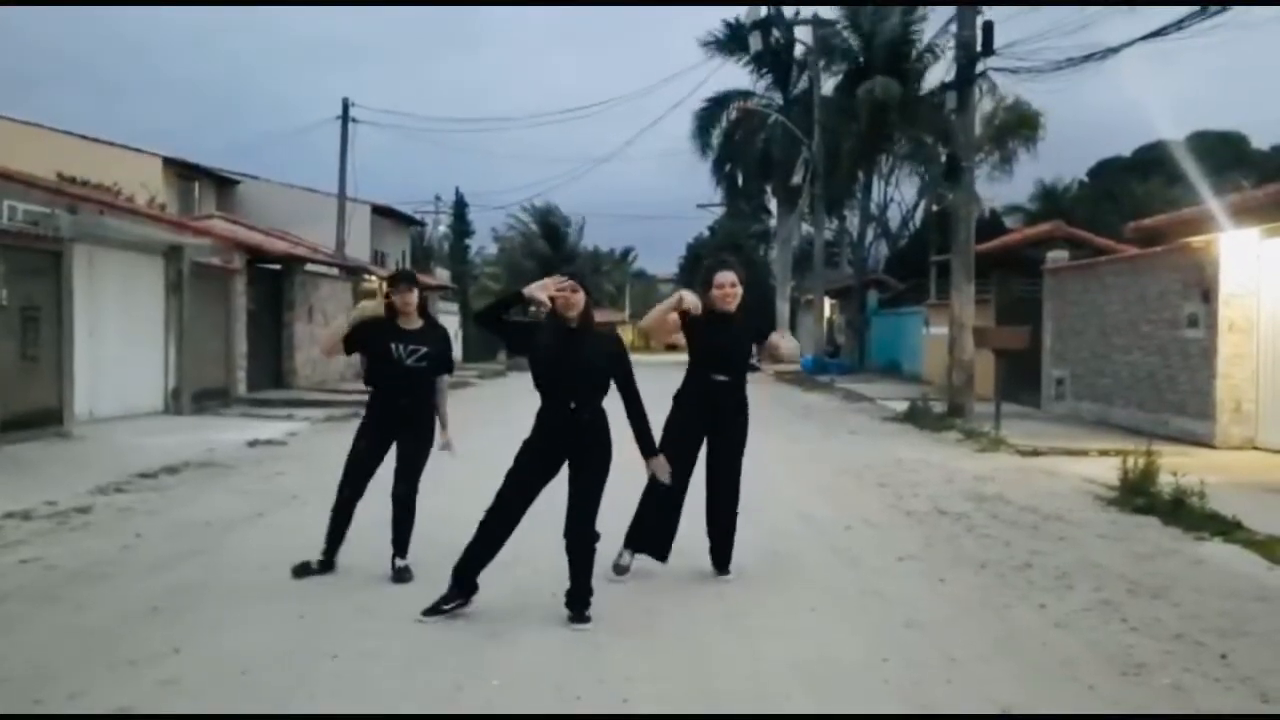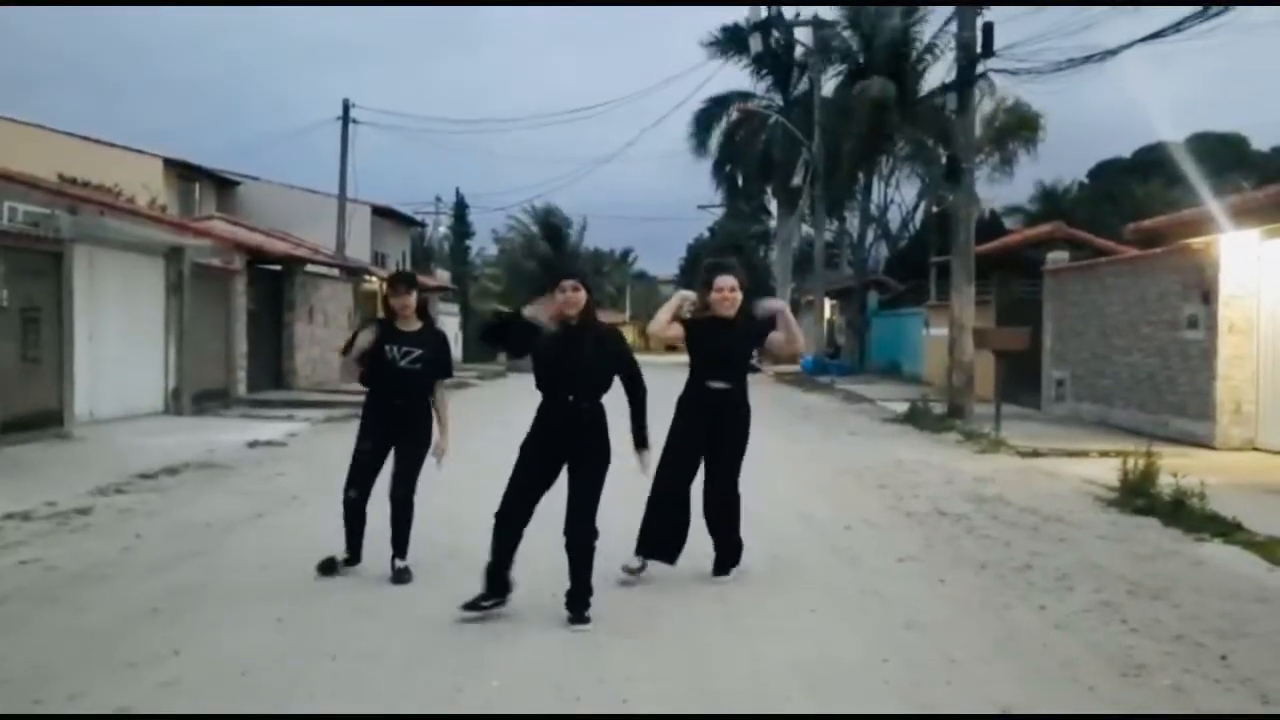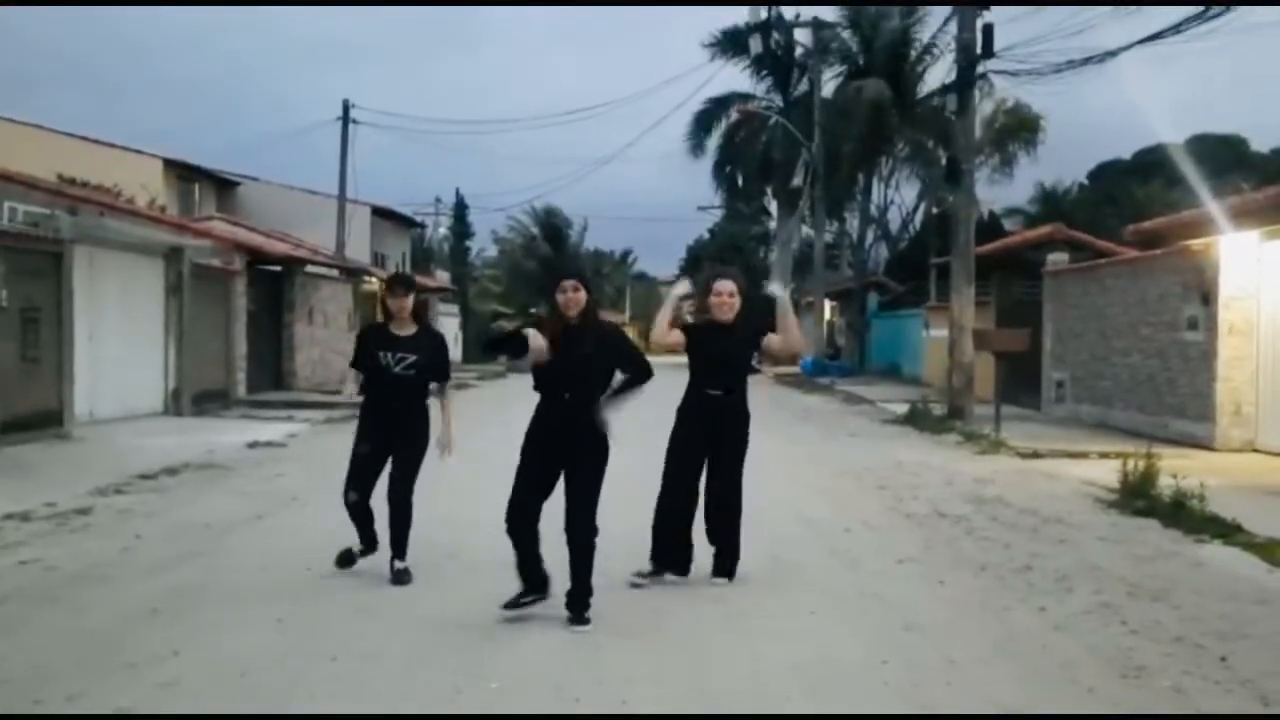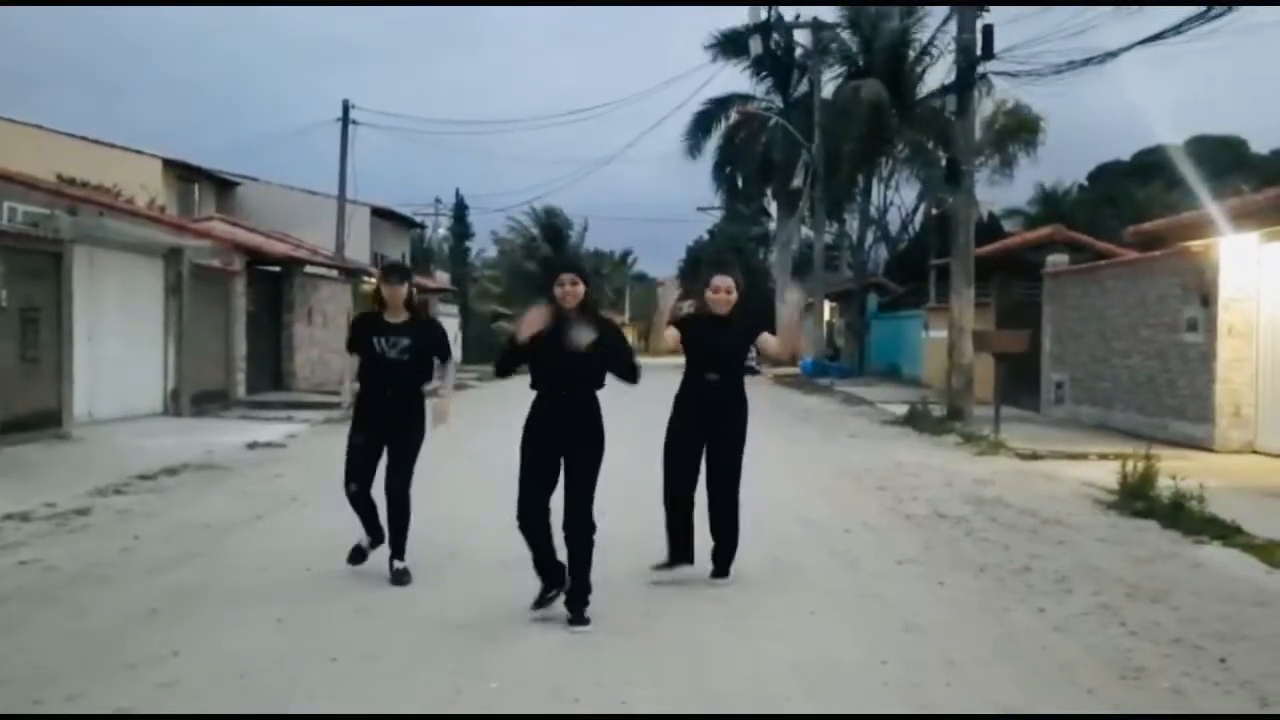
dt=0.1s
person 1, frame 1
left shoulder: (606, 341)
right shoulder: (537, 333)
left elbow: (630, 394)
right elbow: (485, 318)
left wrist: (651, 449)
right wrist: (525, 294)
left hip: (591, 433)
right hip: (548, 430)
left knee: (581, 524)
right knee: (503, 510)
left ankle: (579, 602)
right ankle: (461, 588)
person 1, frame 2
left shoulder: (607, 337)
right shoulder: (539, 333)
left elbow: (635, 387)
right elbow: (490, 334)
left wrist: (640, 440)
right wrist: (528, 315)
left hip: (590, 430)
right hip: (547, 426)
left knee: (580, 523)
right knee: (512, 509)
left ankle: (579, 602)
right ankle: (496, 588)
person 1, frame 3
left shoulder: (606, 335)
right shoulder: (543, 331)
left elbow: (643, 370)
right elbow: (491, 345)
left wrist: (608, 397)
right wrist: (525, 336)
left hip: (587, 430)
right hip: (546, 426)
left knee: (580, 521)
right knee: (520, 512)
left ankle: (579, 603)
right ankle: (534, 584)
person 1, frame 4
left shoulder: (602, 328)
right shoulder: (538, 327)
left elbow: (631, 373)
right elbow: (502, 369)
left wrist: (594, 345)
right wrist: (520, 339)
left hip: (584, 424)
right hip: (542, 421)
left knee: (578, 516)
right knee: (531, 511)
left ankle: (578, 601)
right ankle: (552, 579)
person 2, frame 1
left shoulder: (748, 325)
right shoulder: (693, 320)
left elbow: (783, 347)
right elbow: (649, 324)
right wrist: (678, 298)
left hip: (731, 409)
right hip: (691, 404)
left knee: (724, 484)
right knee: (668, 476)
left ankle: (721, 559)
right ankle: (633, 548)
person 2, frame 2
left shoulder: (752, 328)
right shoulder: (696, 326)
left elbow: (794, 348)
right elbow: (655, 331)
left wrist: (783, 311)
right wrist: (678, 297)
left hip: (733, 413)
right hip: (693, 409)
left knee: (722, 487)
right knee: (670, 479)
left ankle: (726, 559)
right ankle: (645, 554)
person 2, frame 3
left shoulder: (752, 332)
right shoulder: (694, 332)
left elbow: (793, 348)
right elbow: (657, 339)
left wrist: (783, 303)
right wrist: (671, 299)
left hip: (732, 420)
right hip: (692, 417)
left knee: (724, 494)
right knee: (675, 492)
left ankle: (725, 565)
right ankle: (662, 563)
person 2, frame 4
left shoulder: (747, 327)
right shoulder: (690, 323)
left elbow: (782, 352)
right elbow: (659, 345)
left wrist: (790, 314)
right wrist: (664, 310)
left hip: (730, 411)
right hip: (689, 408)
left knee: (723, 487)
right knee: (678, 483)
left ankle: (722, 562)
right ankle: (677, 554)
person 3, frame 1
left shoulder: (437, 334)
right shoulder: (373, 329)
left elbow: (440, 383)
right elbow: (327, 349)
left wrist: (445, 428)
right wrist: (355, 316)
left hip: (417, 420)
right hip: (379, 415)
left knee: (405, 492)
right knee: (349, 488)
left ankle: (400, 558)
right ankle: (328, 556)
person 3, frame 2
left shoulder: (435, 338)
right shoulder: (376, 331)
left elbow: (439, 387)
left wrist: (444, 432)
right wrist: (357, 351)
left hip: (416, 421)
right hip: (377, 417)
left knee: (401, 492)
right knee: (355, 492)
left ankle: (400, 558)
right ankle: (350, 552)
person 3, frame 3
left shoulder: (431, 340)
right shoulder: (370, 336)
left elbow: (443, 386)
right elbow: (356, 374)
left wrist: (447, 428)
right wrist: (351, 389)
left hip: (412, 424)
right hip: (374, 421)
left knee: (399, 493)
right knee: (354, 495)
left ankle: (398, 559)
right ankle: (366, 542)
person 3, frame 4
left shoulder: (427, 327)
right shoulder: (364, 323)
left elbow: (447, 364)
left wrist: (444, 395)
right wrist: (348, 385)
left hip: (409, 414)
right hip: (369, 412)
left knee: (397, 487)
right knee: (355, 485)
left ankle: (397, 558)
right ankle: (372, 534)
